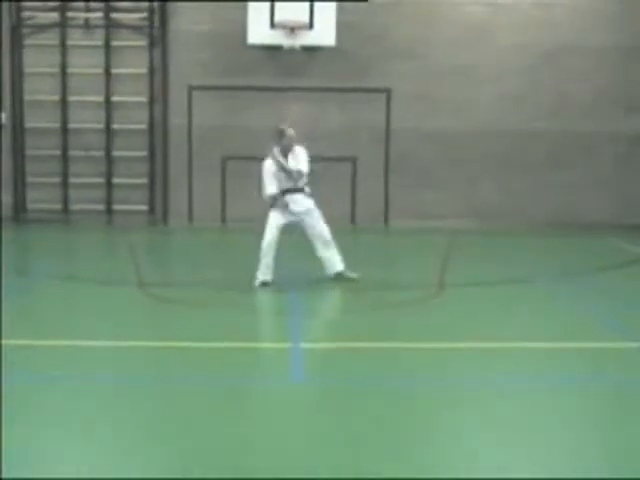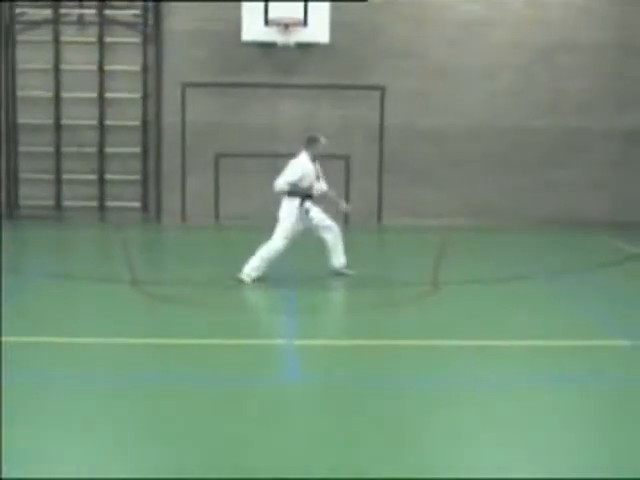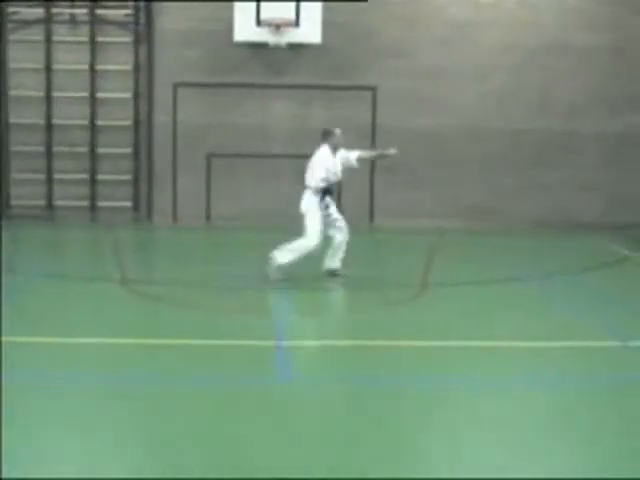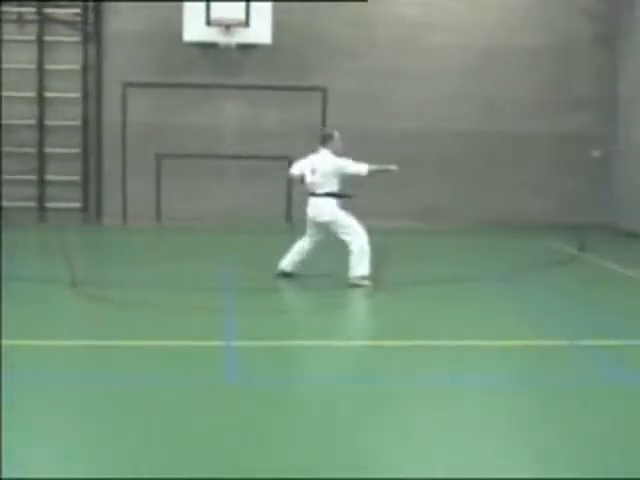
dt=0.5s
person 1, frame 1
left shoulder: (299, 152)
right shoulder: (269, 163)
left elbow: (299, 175)
right elbow: (270, 191)
left wrist: (279, 161)
right wrist: (278, 202)
left hip: (303, 201)
right hip: (283, 202)
left knee: (322, 234)
right knee: (269, 240)
left ankle: (337, 270)
right ankle: (263, 277)
person 1, frame 2
left shoulder: (313, 164)
right shoulder: (299, 164)
left elbow: (322, 187)
right elbow: (279, 186)
left wrist: (339, 201)
right wrist: (302, 190)
left hip: (308, 207)
right hip: (294, 207)
left knee: (332, 229)
right knee: (278, 242)
left ankle: (339, 266)
right ankle: (248, 273)
person 1, frame 3
left shoulder: (337, 154)
right shoulder: (323, 158)
left elbow: (359, 155)
right elbow: (314, 184)
left wrist: (384, 152)
right wrist: (333, 182)
left hip: (326, 201)
right hip: (313, 201)
left knee: (341, 232)
right knee: (313, 240)
left ankle: (332, 266)
right ankle: (278, 259)
person 1, frame 4
left shoulder: (311, 159)
right shoulder: (334, 162)
left elbow: (294, 172)
right elbow: (364, 169)
left wrist: (309, 181)
right wrist: (387, 167)
left hip: (314, 206)
right hip: (329, 207)
left knee: (310, 238)
right knee: (358, 236)
left ankle: (285, 268)
right ankle: (358, 275)
